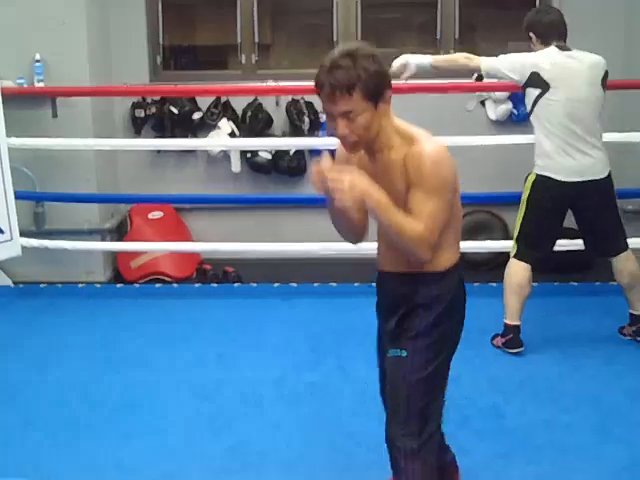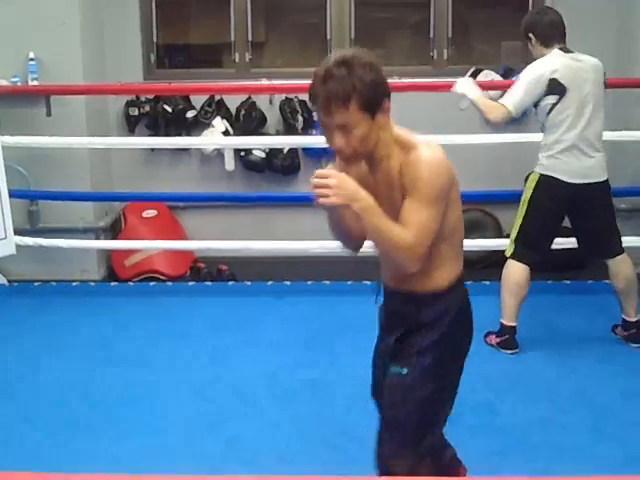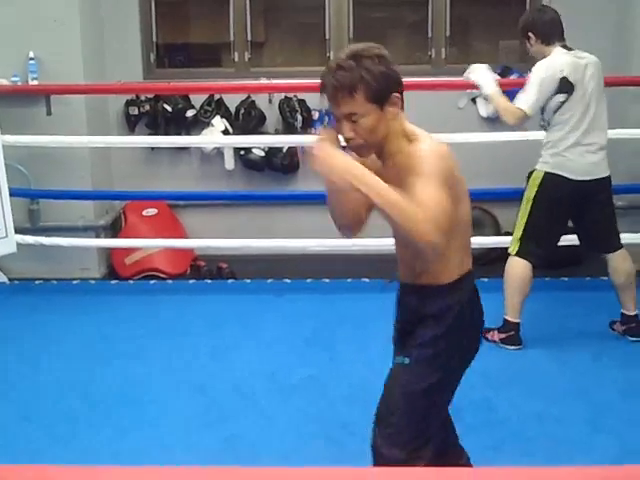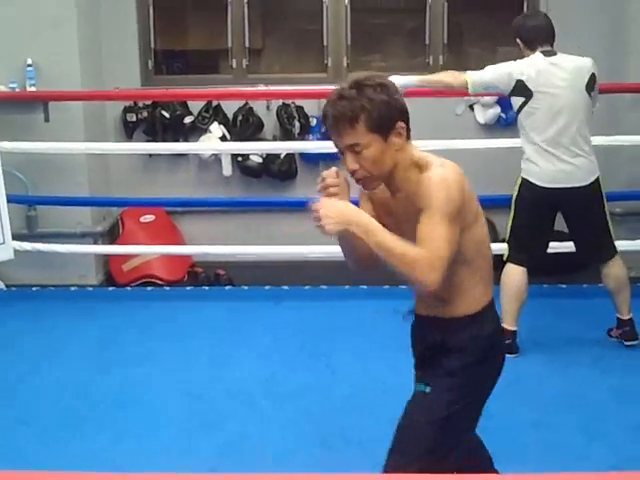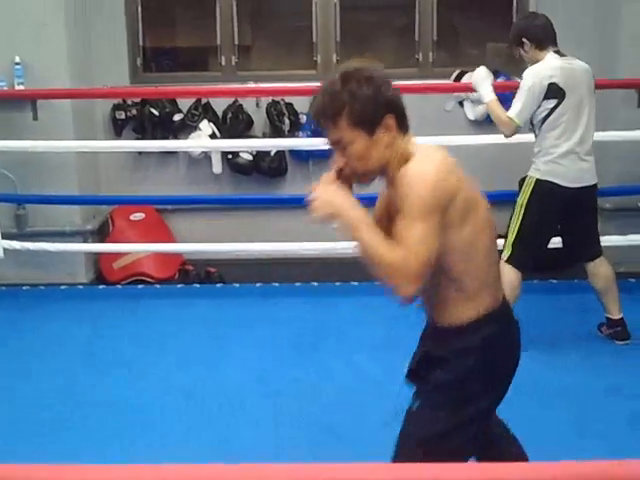
dt=0.4s
person 1, frame 1
left shoulder: (427, 155)
right shoulder: (355, 150)
left elbow: (423, 246)
right elbow: (354, 235)
left wrist: (370, 196)
right wrist: (336, 197)
left hip: (433, 297)
right hip: (392, 289)
left knee: (408, 428)
right knee: (400, 400)
person 1, frame 2
left shoulder: (425, 163)
right shoulder: (355, 160)
left elbow: (410, 257)
right elbow: (355, 242)
left wrist: (359, 202)
right wrist: (335, 205)
left hip: (438, 316)
right hip: (397, 308)
right knee: (393, 405)
person 1, frame 3
left shoulder: (426, 154)
right shoulder: (370, 153)
left elbow: (429, 236)
right elbow: (349, 226)
left wrist: (360, 176)
right wrist: (338, 181)
left hip: (447, 310)
right hip: (414, 301)
left knee: (394, 443)
right knee: (418, 409)
right ankle: (457, 472)
person 1, frame 4
left shoulder: (440, 181)
right shoulder: (380, 185)
left elbow: (429, 274)
right elbow: (363, 261)
left wrist: (361, 222)
right wrist: (344, 212)
left hip: (467, 343)
right hip: (433, 332)
left knee: (408, 468)
right knee: (447, 433)
right ankle: (481, 474)
person 1, frame 5
left shoulder: (422, 176)
right shoulder: (412, 170)
left elbow: (407, 280)
right elbow: (388, 245)
left wrist: (349, 214)
right wrist: (346, 202)
left hip: (468, 347)
right hip: (480, 332)
right knee: (477, 430)
person 2, frame 1
left shoulder: (532, 63)
right shoulder: (598, 63)
left elbow: (469, 62)
left wrist: (419, 60)
left hip: (551, 175)
right hip: (596, 173)
left knee: (523, 254)
left ankle: (511, 333)
person 2, frame 2
left shoulder: (541, 71)
right shoulder: (595, 66)
left elbow: (497, 114)
left wrist: (469, 89)
left hip: (554, 176)
right hip: (595, 175)
left knee: (520, 255)
left ankle: (506, 333)
person 2, frame 3
left shoulder: (547, 69)
right shoulder: (592, 62)
left elbow: (512, 116)
left wrist: (487, 83)
left hip: (557, 173)
right hip: (597, 172)
left knee: (523, 251)
right knee: (612, 247)
left ankle: (509, 328)
person 2, frame 4
left shoulder: (517, 72)
right shoulder: (586, 67)
left elbow: (459, 80)
left wrist: (413, 80)
left hip: (539, 181)
right hip: (583, 178)
left knee: (518, 259)
right knee: (606, 254)
left ankle: (507, 335)
person 2, frame 5
left shoulder: (537, 74)
right shoulder: (584, 69)
left elbow: (508, 127)
left wrist: (485, 89)
left hip: (549, 178)
right hip: (584, 178)
left knee: (514, 258)
right knee: (591, 255)
right ankle: (616, 323)
